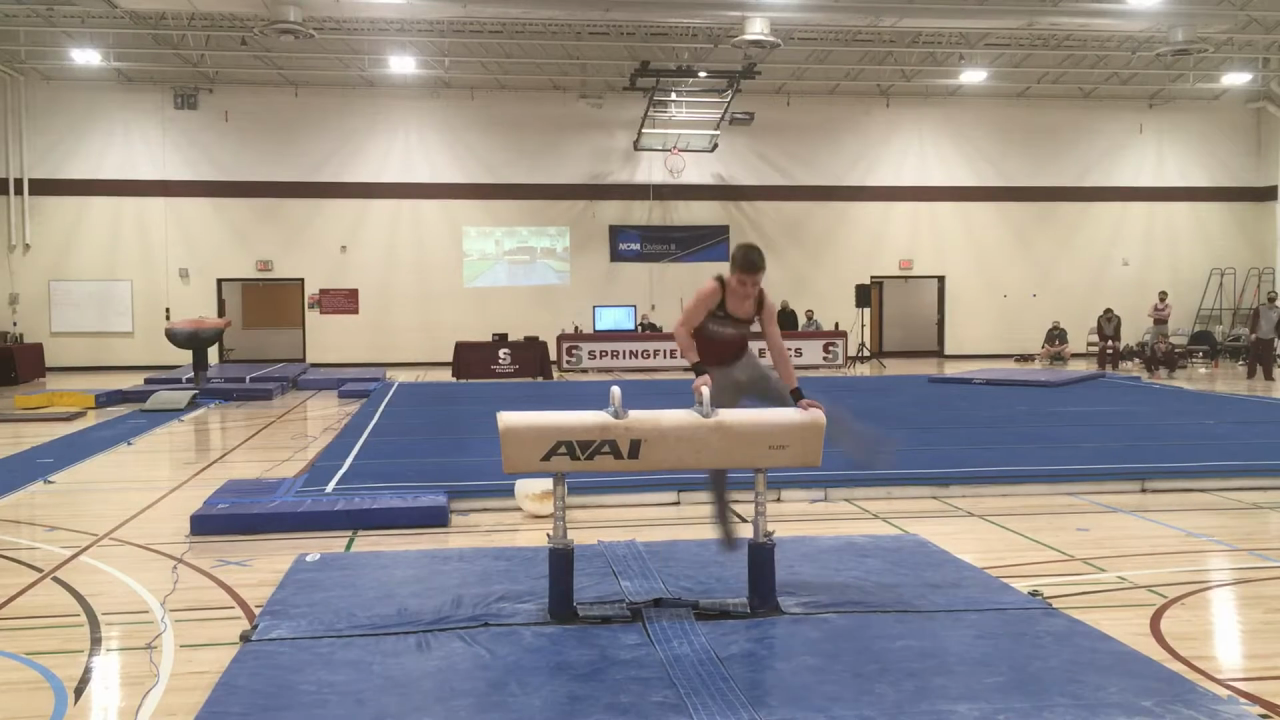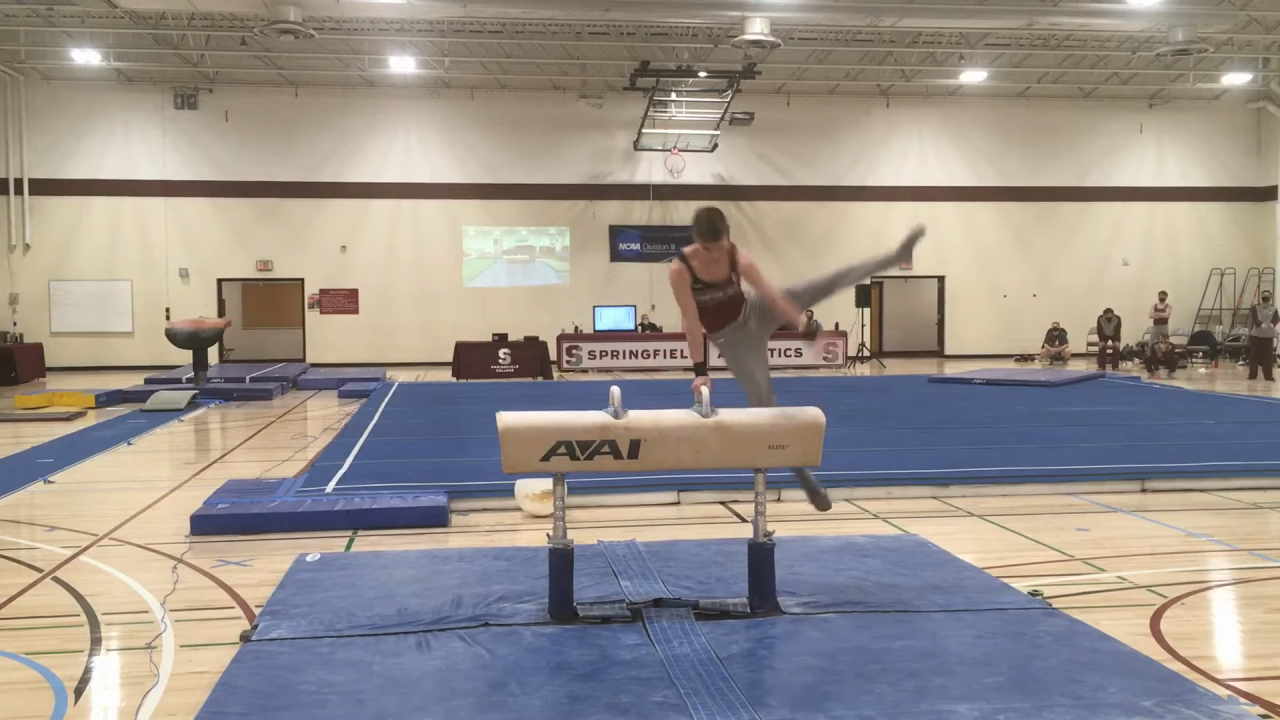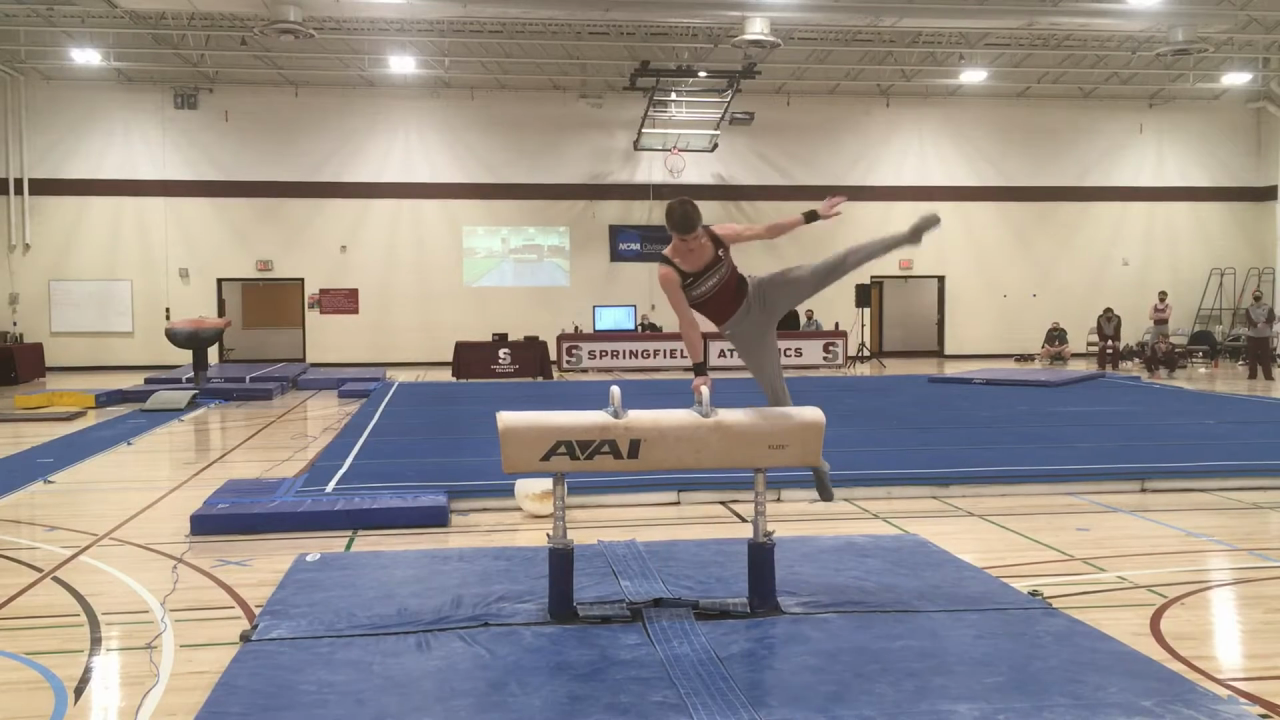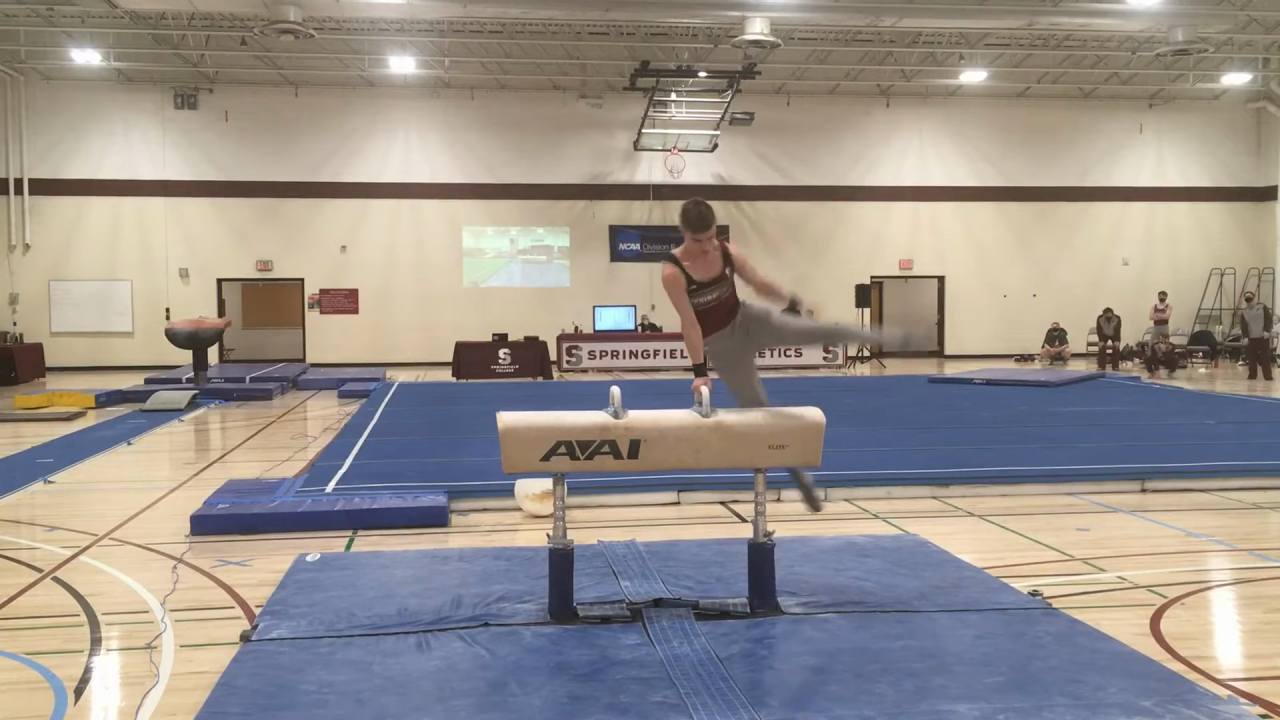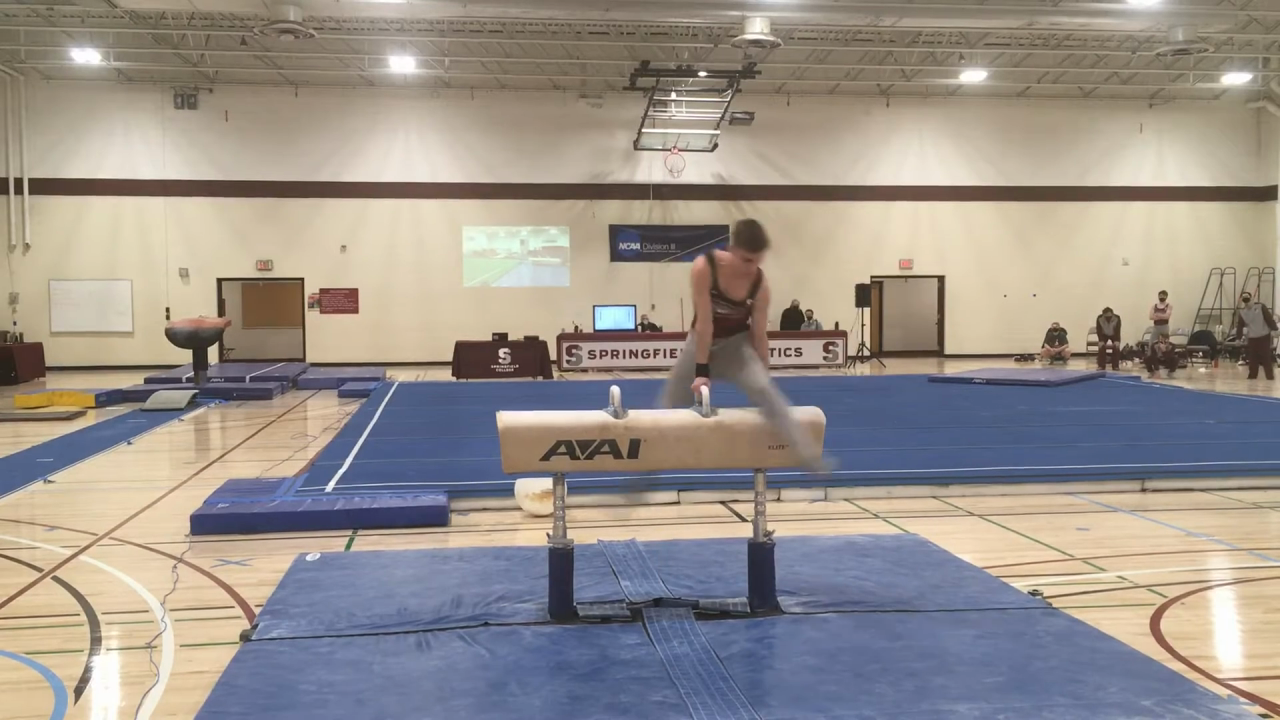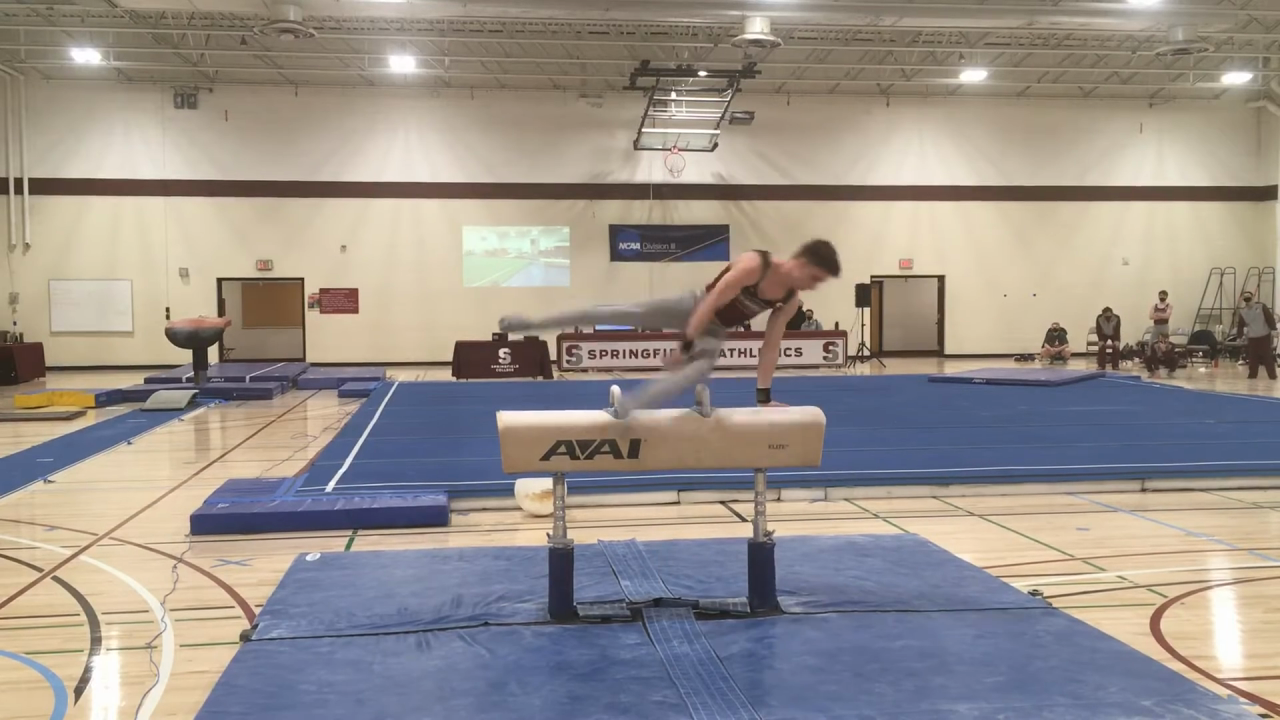
dt=0.2s
person 1, frame 1
left shoulder: (762, 301)
right shoulder: (709, 291)
left elbow: (778, 350)
right elbow: (682, 330)
left wrist: (797, 396)
right wrist: (698, 372)
left hip: (746, 366)
right hip: (715, 377)
right ankle: (722, 517)
person 1, frame 2
left shoulder: (736, 255)
right shoulder: (680, 269)
left elbow: (773, 297)
right elbow: (692, 324)
right wrist: (700, 373)
left hip: (753, 312)
right hip: (733, 338)
left knee: (827, 285)
right knee: (764, 406)
left ankle: (897, 256)
right ankle: (803, 477)
person 1, frame 3
left shoulder: (717, 235)
right shoulder: (667, 271)
left elbow: (765, 231)
right elbow: (688, 323)
left wrist: (813, 215)
right wrist: (699, 371)
left hip: (760, 295)
right hip: (741, 326)
left knee: (836, 265)
right knee: (778, 398)
left ankle: (907, 236)
right ankle: (815, 464)
person 1, frame 4
left shoulder: (729, 252)
right shoulder: (672, 271)
left elbow: (760, 283)
right elbow: (689, 325)
left wrist: (793, 302)
right wrist: (699, 372)
left hip: (746, 318)
right hip: (717, 343)
left knee: (819, 331)
right knee: (759, 410)
left ankle: (885, 338)
right ankle: (799, 475)
person 1, frame 5
left shoulder: (760, 283)
right shoulder: (703, 268)
left elbow: (759, 334)
right elbow: (703, 323)
left wrist: (766, 386)
right wrist: (701, 373)
left hip: (736, 345)
right hip: (702, 344)
left knee: (764, 391)
right knee: (666, 412)
left ankle: (809, 455)
person 1, frame 6
left shoulder: (790, 302)
right shoulder: (754, 264)
left elbow: (770, 347)
right elbow: (711, 299)
left wrist: (764, 396)
right wrist: (686, 346)
left hip: (713, 332)
right hip: (694, 307)
left knee: (697, 371)
right knee: (617, 313)
left ankle: (627, 408)
right ankle: (525, 323)
